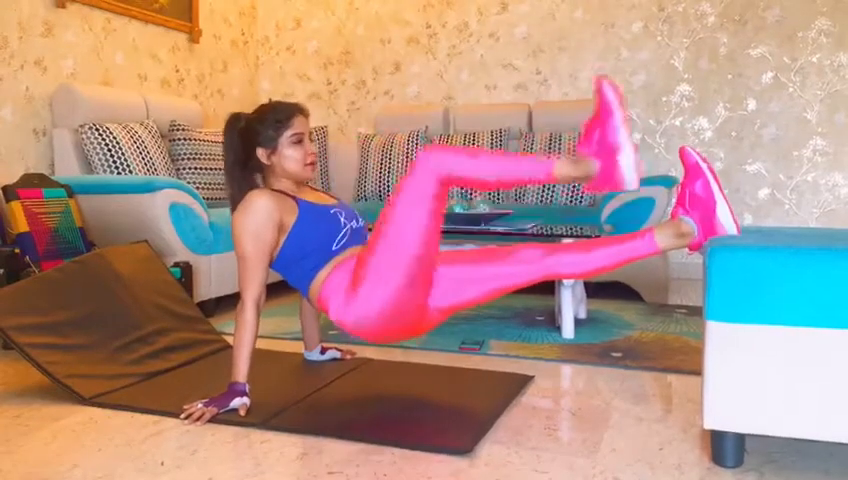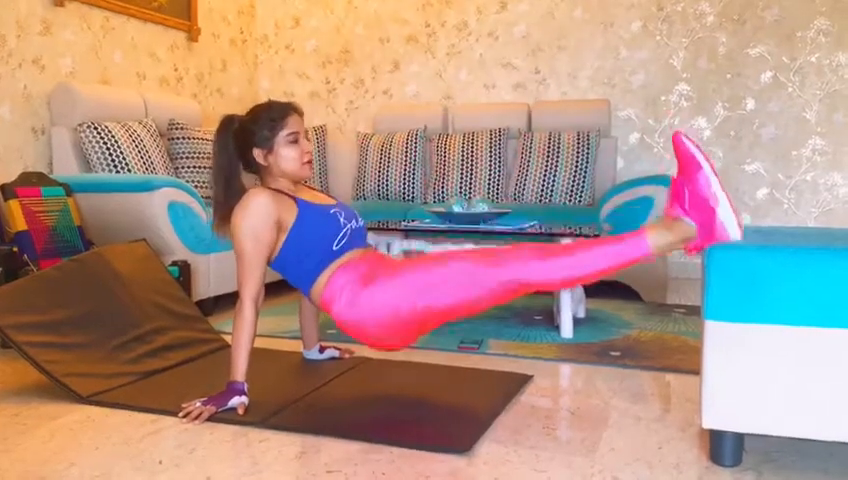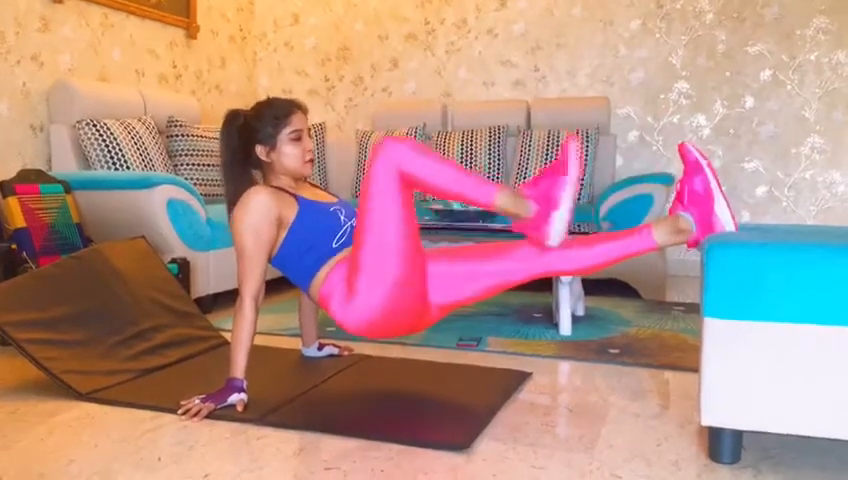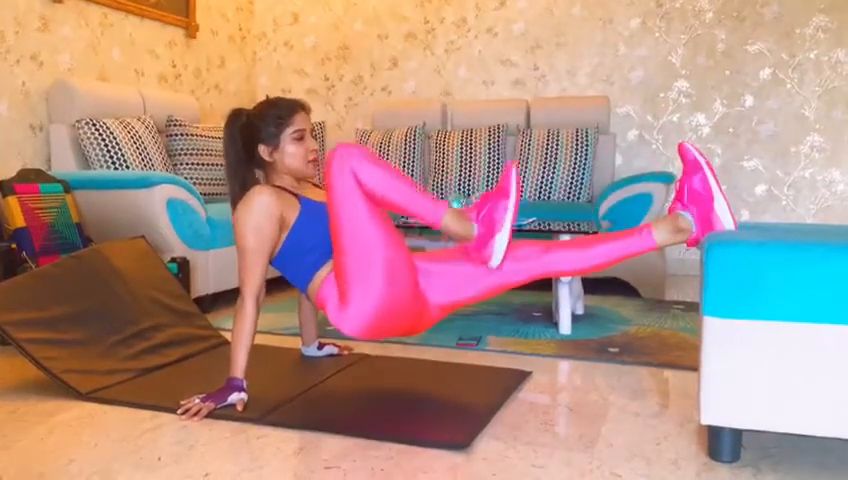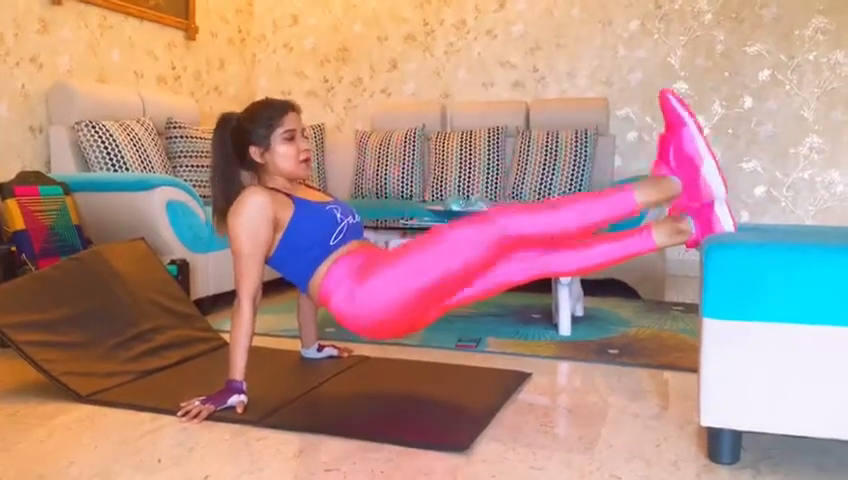
dt=0.4s
person 1, frame 1
left shoulder: (309, 196)
right shoulder: (260, 207)
right elbow: (251, 298)
left wrist: (314, 348)
right wrist: (236, 389)
left hip: (405, 294)
right hip: (373, 302)
left knee: (537, 258)
right knee: (432, 161)
left ankle: (682, 229)
right ankle: (588, 164)
person 1, frame 2
left shoulder: (306, 194)
right shoulder: (259, 206)
right elbow: (249, 298)
left wrist: (312, 347)
right wrist: (234, 387)
left hip: (397, 291)
right hip: (373, 305)
left knee: (530, 257)
right knee: (519, 270)
left ankle: (680, 227)
right ankle: (682, 227)
person 1, frame 3
left shoulder: (307, 191)
right shoulder: (260, 203)
right elbow: (250, 296)
left wrist: (312, 345)
right wrist: (234, 384)
left hip: (402, 292)
right hip: (370, 300)
left knee: (536, 255)
right knee: (391, 151)
left ankle: (679, 226)
right ankle: (528, 205)
person 1, frame 4
left shoulder: (308, 192)
right shoulder: (262, 203)
right elbow: (250, 295)
left wrist: (312, 344)
right wrist: (233, 384)
left hip: (405, 289)
right hip: (371, 302)
left knee: (536, 256)
right knee: (349, 158)
left ankle: (680, 225)
right ankle: (467, 228)
person 1, frame 5
left shoulder: (303, 193)
right shoulder: (256, 204)
right elbow: (247, 297)
left wrist: (312, 346)
right wrist: (233, 386)
left hip: (402, 293)
right hip: (373, 298)
left knee: (535, 254)
right knee: (505, 223)
left ankle: (680, 226)
right ankle: (670, 184)
